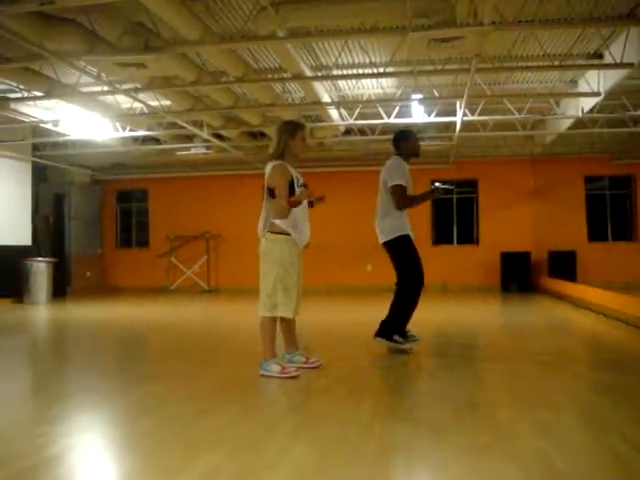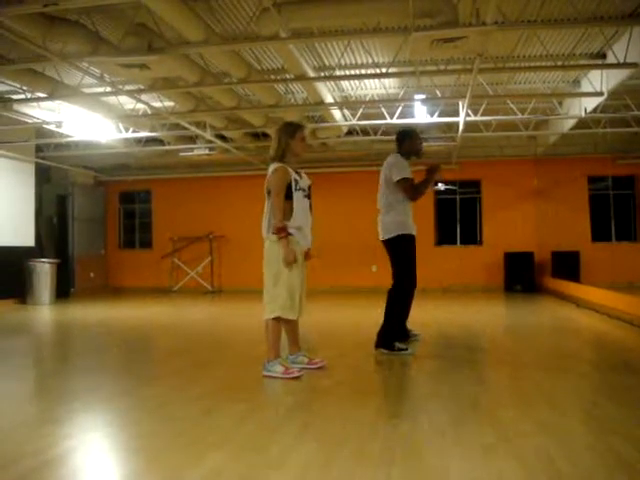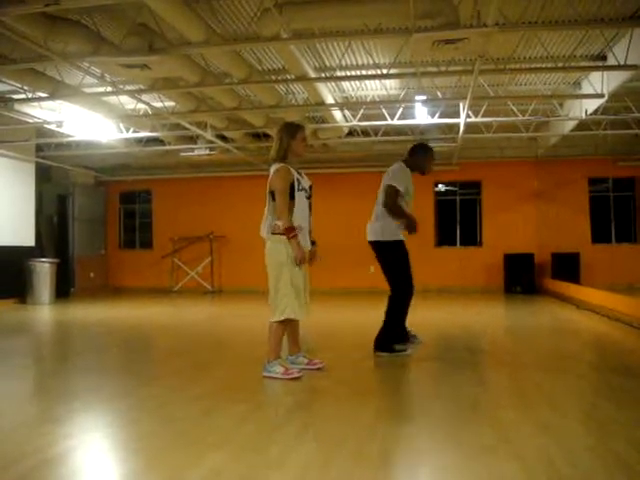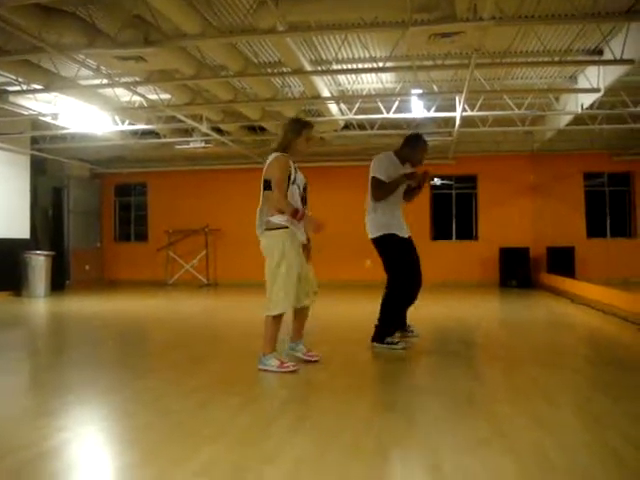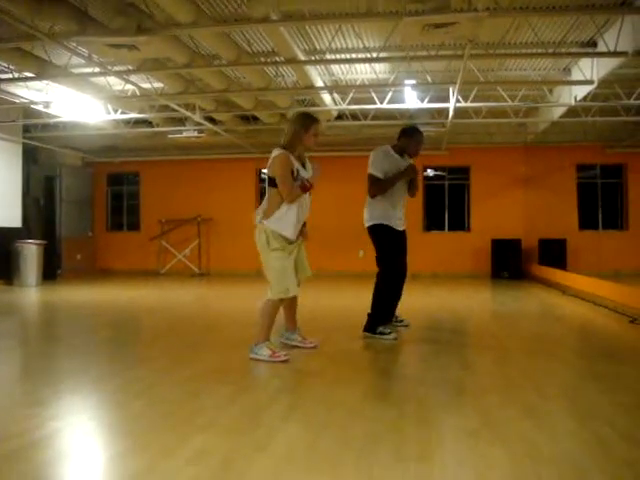
dt=0.5s
person 1, frame 1
left shoulder: (289, 171)
right shoulder: (278, 169)
right elbow: (280, 209)
left wrist: (310, 202)
right wrist: (298, 198)
left hip: (291, 242)
right hip: (277, 241)
left knee: (289, 300)
right knee: (274, 299)
left ankle: (292, 352)
right ankle: (268, 360)
person 1, frame 2
left shoulder: (297, 174)
right shoulder: (279, 171)
right elbow: (277, 213)
left wrist: (305, 243)
right wrist: (285, 246)
left hip: (295, 243)
right hip: (282, 244)
left knee: (293, 301)
right knee: (279, 301)
left ankle: (295, 354)
right ankle: (272, 361)
person 1, frame 3
left shoulder: (297, 174)
right shoulder: (281, 171)
right elbow: (283, 213)
left wrist: (310, 243)
right wrist: (296, 244)
left hip: (295, 244)
right hip: (283, 243)
left knee: (294, 302)
right knee: (283, 302)
left ankle: (295, 354)
right ankle: (272, 362)
person 1, frame 4
left shoulder: (292, 165)
right shoulder: (279, 161)
right elbow: (280, 203)
left wrist: (305, 237)
right wrist: (307, 219)
left hip: (292, 236)
right hip: (278, 235)
left knee: (305, 291)
right knee: (281, 296)
left ankle: (296, 343)
right ankle: (267, 356)
person 1, frame 5
left shoulder: (302, 159)
right shoulder: (281, 158)
right elbow: (289, 195)
left wrist: (302, 225)
right wrist: (310, 183)
left hip: (291, 232)
right hip: (273, 232)
left knee: (293, 285)
right knee: (279, 289)
left ankle: (291, 332)
right ankle: (260, 345)
person 2, frame 1
left shoulder: (398, 166)
right shoulder: (397, 166)
right elbow: (401, 202)
left wrist: (424, 197)
right wrist: (428, 195)
left hip: (396, 231)
right hip: (394, 232)
left knee: (409, 280)
right knee: (413, 280)
left ankle: (397, 330)
right ankle: (388, 331)
person 2, frame 2
left shoulder: (396, 163)
right shoulder: (398, 163)
right elbow: (413, 194)
left wrist: (427, 178)
right wrist: (430, 176)
left hip: (397, 229)
right hip: (398, 230)
left knee: (405, 282)
right knee: (405, 283)
left ankle: (399, 331)
right ankle: (387, 339)
person 2, frame 3
left shoulder: (401, 172)
right shoulder: (400, 171)
right elbow: (389, 204)
left wrist: (406, 222)
right wrist: (409, 220)
left hip: (387, 236)
right hip: (386, 236)
left knee: (402, 286)
right knee: (402, 288)
left ankle: (399, 333)
right ankle: (385, 342)
person 2, frame 4
left shoulder: (405, 167)
right shoulder: (382, 161)
right elbow: (376, 195)
left wrist: (419, 184)
right wrist: (403, 179)
left hip: (399, 230)
right hip: (382, 230)
left knee: (413, 277)
right knee: (399, 280)
left ankle: (398, 322)
right ankle: (382, 334)
person 2, frame 5
left shoulder: (407, 161)
right shoulder: (380, 155)
left elbow: (412, 193)
right elbow: (373, 191)
left wrist: (413, 177)
right wrist: (400, 175)
left hip: (398, 222)
right hip: (379, 220)
left knee: (399, 271)
right knee: (389, 271)
left ankle: (387, 314)
right ankle: (374, 324)
